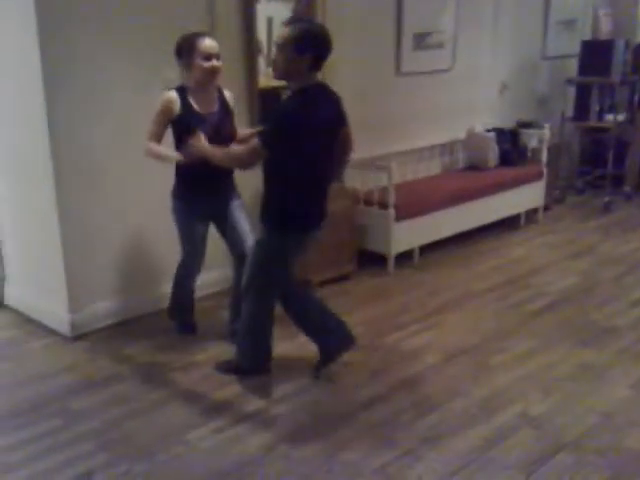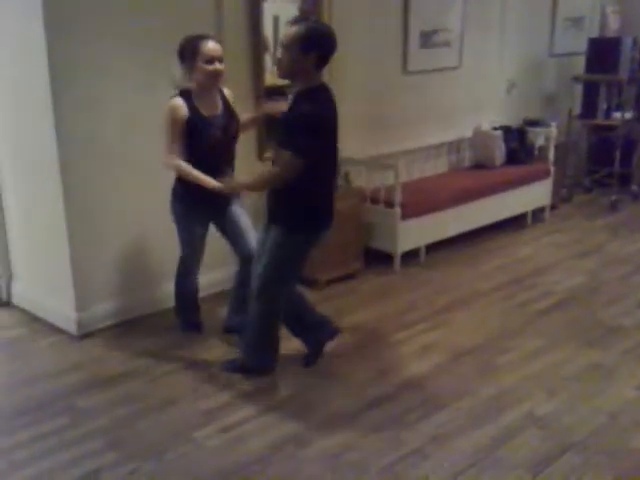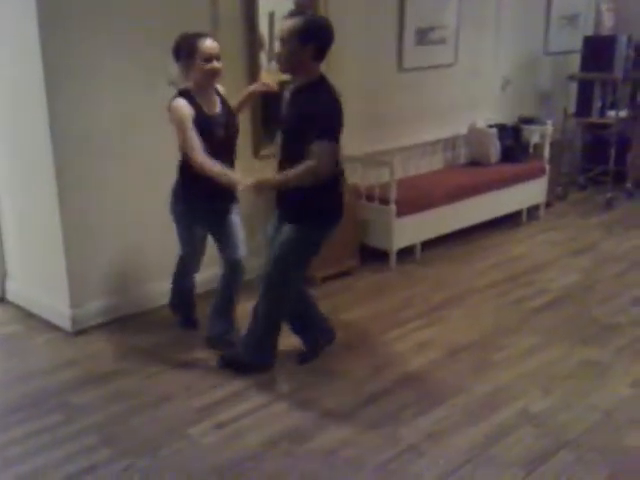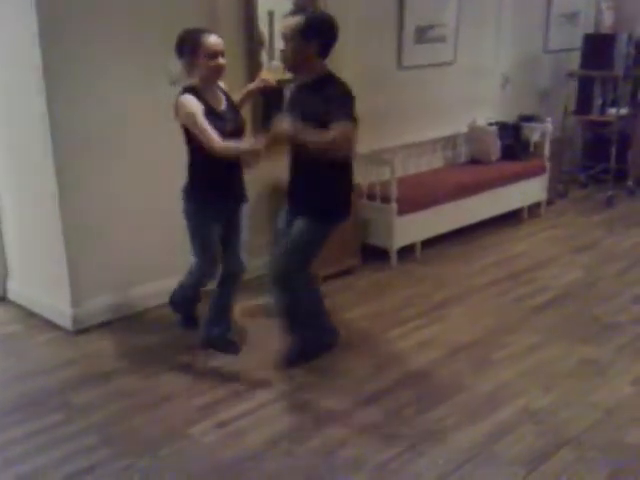
dt=0.3s
person 1, frame 1
left shoulder: (294, 111)
right shoulder: (327, 99)
left elbow: (246, 157)
right elbow: (344, 148)
left wrist: (204, 149)
left hip: (286, 217)
right hip: (307, 211)
left knee: (257, 288)
right knee: (279, 281)
left ankle: (252, 359)
right ankle: (334, 337)
person 1, frame 2
left shoulder: (308, 111)
right shoulder: (313, 98)
left elbow: (283, 173)
right elbow: (309, 158)
left wrist: (240, 184)
left hip: (300, 217)
right hip: (289, 212)
left knee: (266, 287)
right knee: (271, 281)
left ankle: (257, 358)
right ankle: (316, 331)
person 1, frame 3
left shoulder: (320, 101)
right shoulder: (299, 92)
left elbow: (322, 165)
left wrist: (273, 182)
left hip: (312, 212)
right hip: (293, 206)
left knee: (275, 282)
right knee: (282, 278)
left ankle: (254, 354)
right ankle: (318, 334)
person 1, frame 4
left shoulder: (334, 93)
right shoulder: (297, 91)
left elbow: (341, 145)
left wrist: (296, 131)
left hip: (325, 204)
right hip: (298, 198)
left knee: (283, 270)
right knee: (290, 270)
left ankle: (316, 334)
right ankle: (317, 337)
person 2, frame 1
left shoulder: (226, 97)
right shoulder: (173, 100)
right elbow: (150, 146)
left wrist: (257, 133)
right wrist: (178, 156)
left hip: (226, 193)
right hip: (190, 197)
left knee: (247, 254)
right knee: (192, 261)
left ankle: (240, 323)
right ankle: (181, 315)
person 2, frame 2
left shoulder: (226, 96)
right shoulder: (178, 107)
right elbow: (172, 159)
left wrist: (262, 115)
right wrist: (208, 182)
left hip: (225, 198)
right hip: (191, 200)
left knee: (252, 252)
right knee: (191, 261)
left ankle: (237, 318)
right ankle: (188, 316)
person 2, frame 3
left shoulder: (219, 93)
right shoulder: (181, 106)
right elbow: (199, 159)
left wrist: (248, 95)
right wrist: (240, 181)
left hip: (224, 198)
right hip: (191, 200)
left knee: (236, 261)
right knee: (191, 261)
left ankle: (219, 330)
right ankle: (182, 308)
person 2, frame 4
left shoulder: (221, 91)
right shoulder: (187, 103)
right elbow: (216, 146)
left wrist: (249, 91)
right wrist: (258, 143)
left hip: (233, 193)
right hip: (203, 198)
left knee: (234, 266)
right knee: (209, 267)
left ankle: (217, 330)
right ankle: (182, 300)
